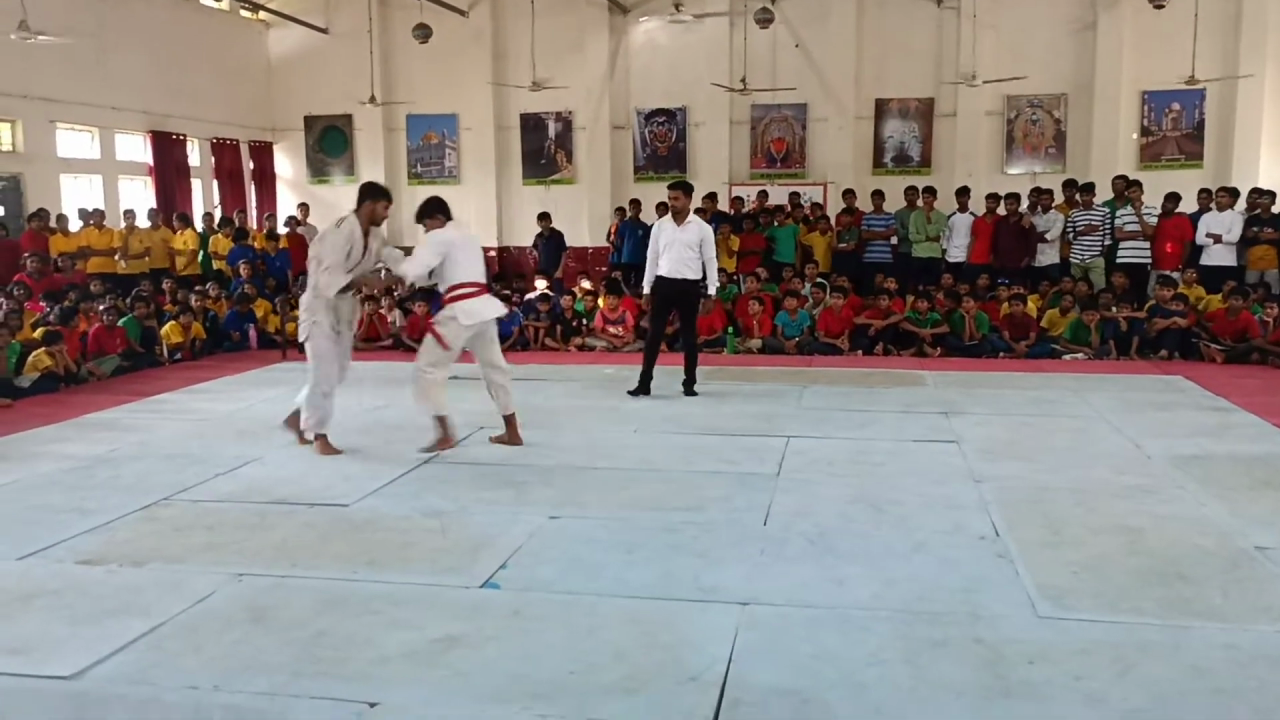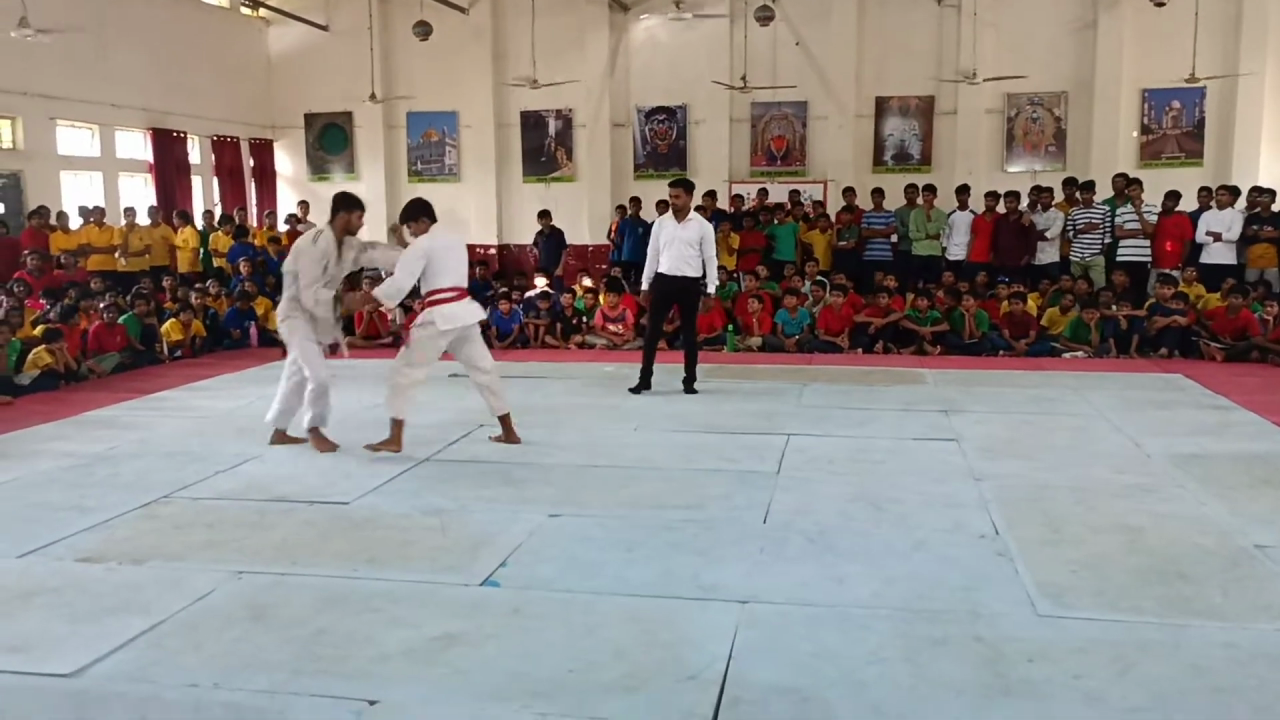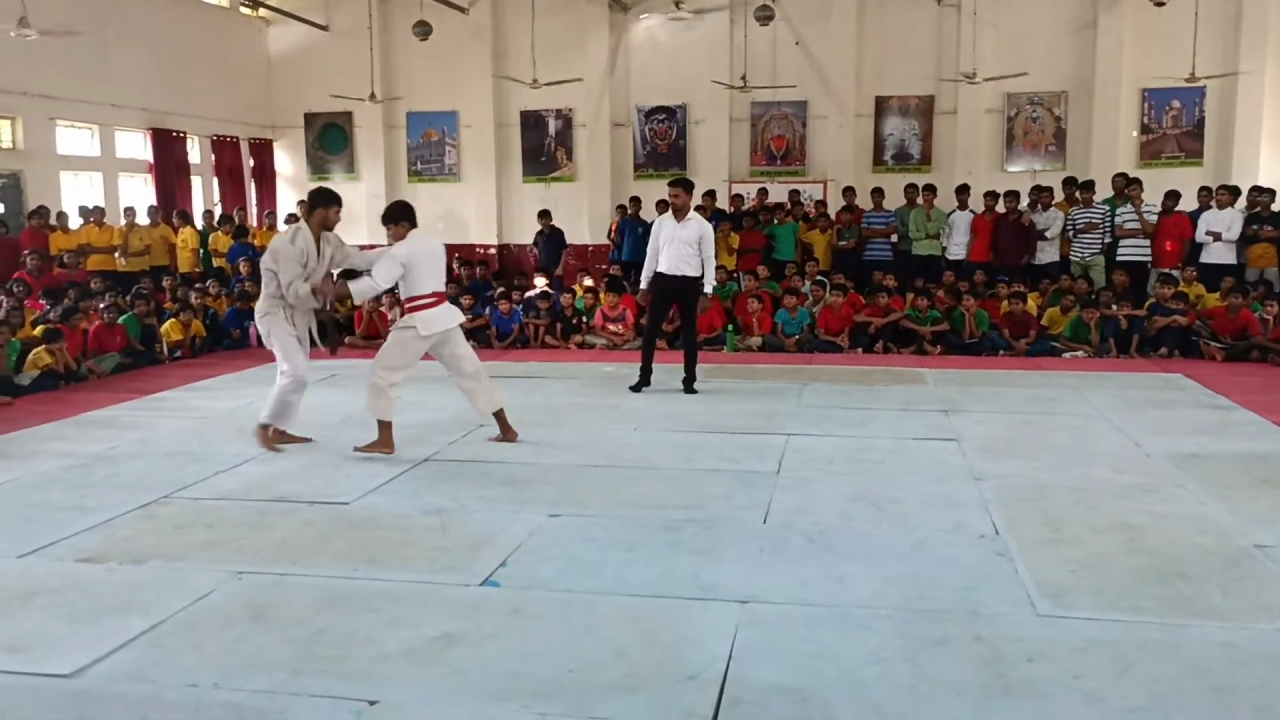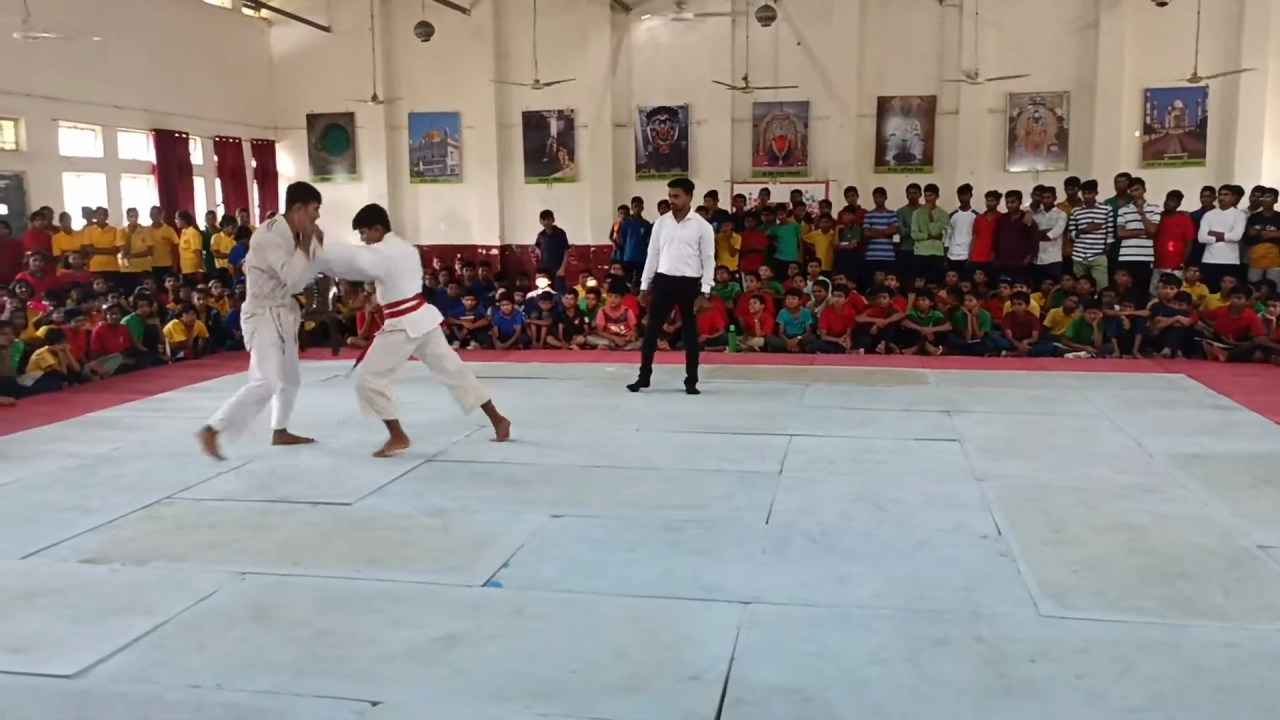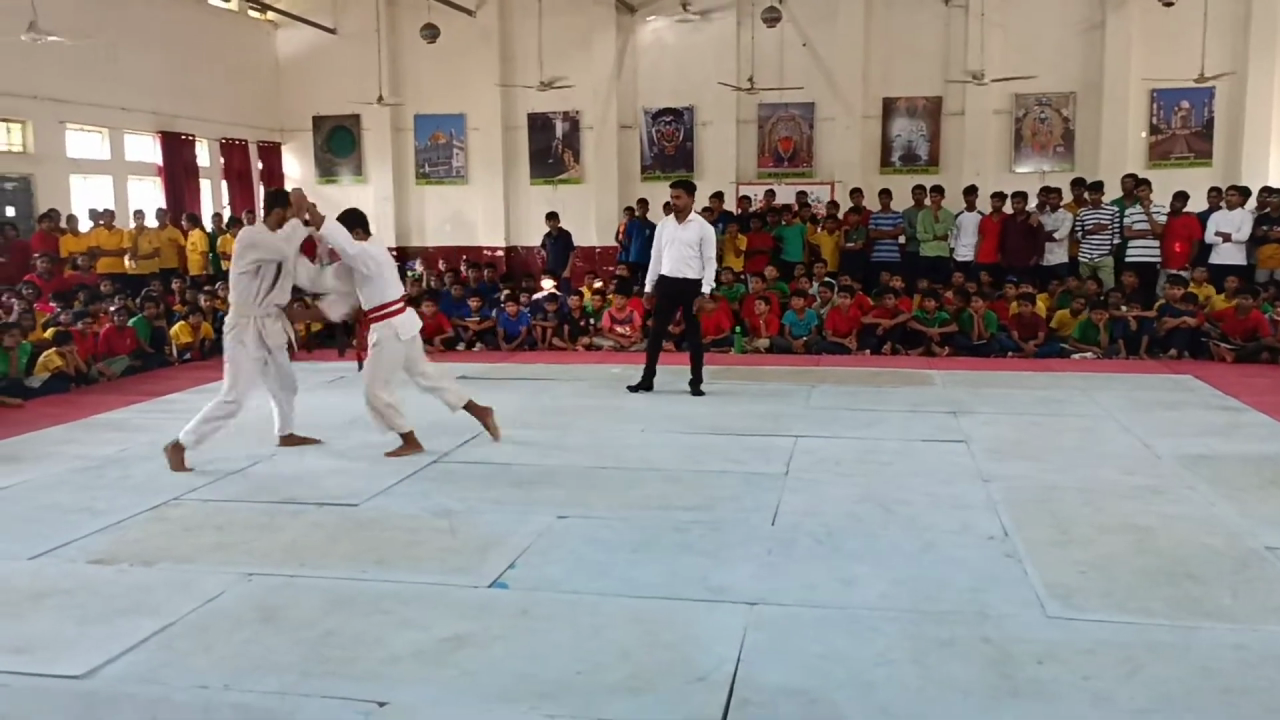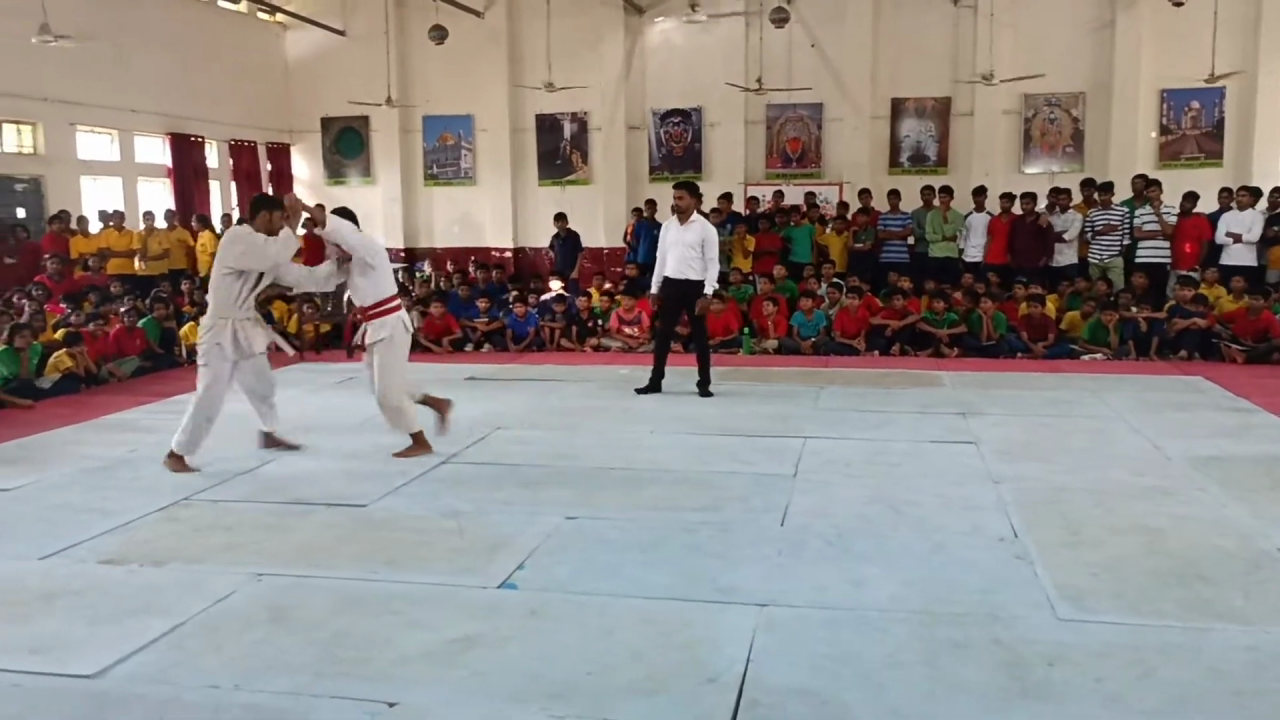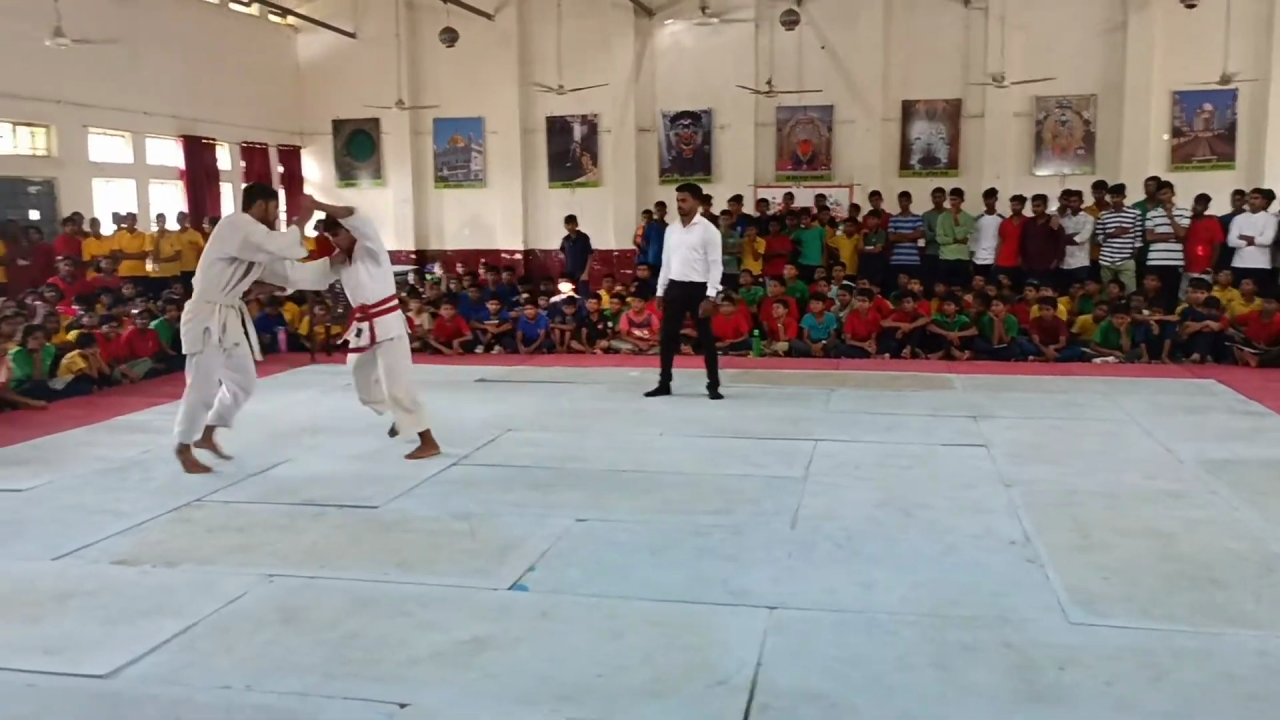
dt=0.1s
person 1, frame 1
left shoulder: (374, 235)
right shoulder: (339, 233)
left elbow: (396, 259)
right elbow: (326, 280)
right wrist: (361, 281)
left hip: (342, 307)
right hip: (319, 307)
left knee: (335, 373)
right knee: (324, 376)
left ankle: (298, 417)
right ankle: (318, 434)
person 1, frame 2
left shoulder: (350, 244)
right shoulder: (312, 246)
left elbow: (381, 255)
right elbow: (308, 294)
right wrist: (340, 312)
left hip: (321, 315)
right hip: (297, 315)
left knee: (298, 377)
right knee: (320, 377)
left ankle: (279, 432)
right ankle: (315, 430)
person 1, frame 3
left shoulder: (325, 240)
right shoulder: (290, 242)
left elbow: (355, 259)
right elbow: (292, 292)
right wrist: (316, 291)
left hip: (298, 311)
right hip: (275, 313)
left knee: (291, 373)
right knee: (298, 374)
left ankle: (277, 429)
right ankle: (267, 426)
person 1, frame 4
left shoulder: (300, 236)
right shoulder: (270, 236)
left elbow: (321, 263)
right elbow: (294, 278)
right wrist: (305, 243)
left hip: (284, 313)
right hip: (263, 315)
left knee: (289, 378)
right knee: (266, 383)
left ankle: (280, 431)
right ankle: (211, 430)
person 1, frame 5
left shoulder: (280, 243)
right shoulder: (251, 236)
left elbow: (311, 277)
right elbow: (287, 246)
right wrist: (298, 216)
left hip: (269, 324)
right hip: (245, 327)
left knee: (285, 385)
right knee: (233, 398)
left ankle: (286, 434)
right ankle: (178, 445)
person 1, frame 6
left shoulder: (266, 248)
right shoulder: (237, 238)
left elbow: (302, 276)
right elbow: (276, 256)
left wrist: (338, 262)
right wrist: (291, 227)
left hip: (246, 329)
right hip: (221, 331)
left knee: (262, 388)
right knee: (208, 399)
left ankle: (268, 434)
right ankle: (176, 454)
person 1, frame 7
left shoulder: (253, 235)
right shoulder: (236, 226)
left elbow: (282, 270)
right elbow: (282, 248)
right wrist: (300, 223)
left hip: (227, 317)
right hip: (206, 317)
left knee: (243, 383)
right knee: (202, 389)
left ankle: (207, 434)
right ankle: (185, 448)
person 2, frame 1
left shoulder: (438, 237)
right shoulder: (469, 240)
left elbow: (417, 266)
left hip: (460, 311)
right hip: (484, 306)
left knee: (428, 370)
right knee: (495, 369)
left ankle: (445, 433)
right ankle: (512, 432)
person 2, frame 2
left shoulder: (422, 245)
right shoulder: (456, 242)
left elbow: (401, 281)
right wrist: (403, 241)
left hip: (439, 316)
right hip: (464, 312)
left knee: (404, 372)
right knee: (483, 370)
left ankle: (395, 438)
right ankle: (509, 431)
person 2, frame 3
left shoulder: (402, 250)
right shoulder: (435, 246)
left elbow: (376, 282)
left wrist: (336, 290)
left hip: (418, 322)
right hip: (443, 317)
left knee: (382, 373)
right knee: (469, 371)
left ankle: (385, 440)
right ankle: (506, 427)
person 2, frame 4
left shoulder: (381, 253)
right shoulder: (405, 248)
left elbow: (350, 257)
left wrist: (316, 236)
left hip: (404, 324)
right hip: (423, 317)
left knee: (369, 378)
right knee: (452, 369)
left ankle: (398, 436)
right ankle: (498, 421)
person 2, frame 5
left shoulder: (368, 253)
right shoulder: (370, 254)
left elbow: (335, 237)
left wrist: (312, 214)
left hip: (394, 326)
right hip: (390, 326)
left knee: (376, 390)
right knee: (426, 375)
left ankle: (411, 442)
right ankle: (480, 411)
person 2, frame 6
left shoulder: (369, 247)
right shoulder: (353, 256)
left elbow: (340, 230)
left wrist: (305, 208)
left hip: (389, 325)
right hip: (377, 325)
left knee: (389, 390)
right knee: (384, 387)
left ankle: (420, 443)
right ankle: (438, 404)
person 2, frame 7
left shoulder: (369, 246)
right shoulder: (339, 260)
left elbow: (356, 220)
right elbow: (310, 273)
left wrist: (319, 205)
left hip: (385, 325)
right hip: (365, 328)
left knee: (396, 387)
right knee: (365, 387)
left ankle: (429, 443)
right ankle: (401, 418)
person 3, frame 1
left shoulder: (702, 228)
right shoulder: (660, 226)
left elbow: (710, 261)
right elbow: (652, 258)
left wrist: (711, 293)
right wrist: (646, 289)
left hip: (689, 286)
right hip: (663, 283)
left knee: (689, 335)
right knee: (654, 333)
left ankle: (689, 383)
right ankle: (644, 383)
person 3, frame 2
left shoulder: (703, 226)
right shoulder: (661, 223)
left elbow: (710, 259)
right elbow: (652, 255)
left wrist: (710, 291)
right wrist: (645, 285)
left hip: (689, 283)
right hip: (663, 280)
left knee: (689, 333)
right knee: (653, 329)
left ankle: (689, 381)
right ankle: (645, 378)
person 3, frame 3
left shoulder: (702, 226)
right shoulder: (660, 223)
left elbow: (709, 260)
right elbow: (652, 254)
left wrist: (707, 291)
right wrist: (644, 284)
left hip: (689, 283)
right hip: (663, 280)
left knee: (689, 333)
right knee: (651, 328)
left ankle: (689, 380)
right ankle: (644, 376)
person 3, frame 4
left shoulder: (702, 226)
right shoulder: (661, 223)
left elbow: (708, 260)
right elbow: (653, 254)
left wrist: (704, 292)
right wrist: (645, 285)
left hip: (689, 283)
right hip: (663, 280)
left knee: (690, 333)
right knee: (652, 328)
left ankle: (691, 381)
right ankle: (644, 376)
person 3, frame 5
left shoulder: (703, 228)
right shoulder: (664, 225)
left elbow: (709, 262)
right elbow: (656, 257)
left wrist: (705, 293)
right wrist: (649, 287)
left hip: (690, 285)
right hip: (666, 283)
left knee: (693, 335)
right knee: (656, 331)
left ankle: (696, 382)
right ankle: (647, 379)
person 3, frame 6
left shoulder: (706, 228)
right shoulder: (667, 227)
left elbow: (712, 263)
right elbow: (661, 258)
left wrist: (707, 294)
right wrist: (655, 288)
left hip: (693, 286)
right hip: (670, 284)
left knee: (699, 336)
right knee: (662, 333)
left ankle: (704, 384)
right ankle: (655, 381)
person 3, frame 7
left shoulder: (708, 230)
right shoulder: (671, 229)
left elbow: (715, 265)
left wrist: (710, 296)
right wrist: (660, 291)
left hip: (697, 288)
right hip: (675, 287)
left knee: (705, 338)
right knee: (667, 335)
left ankle: (713, 385)
right ankle: (664, 384)
